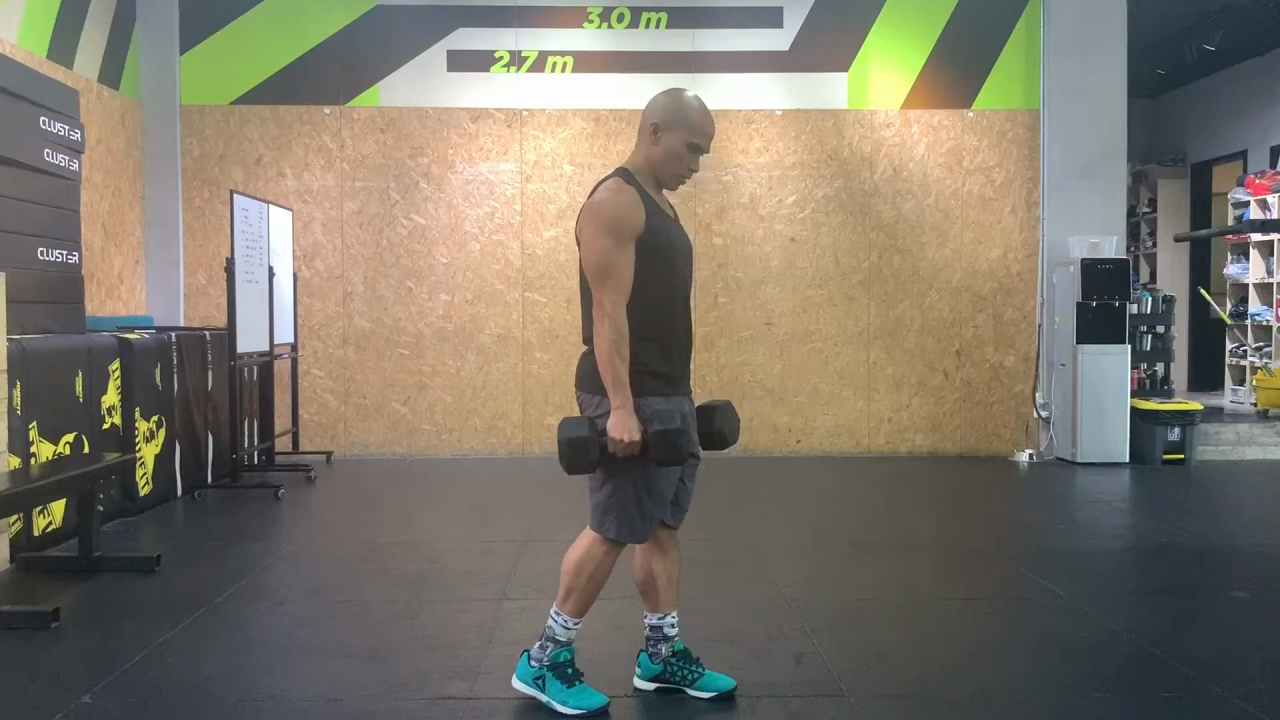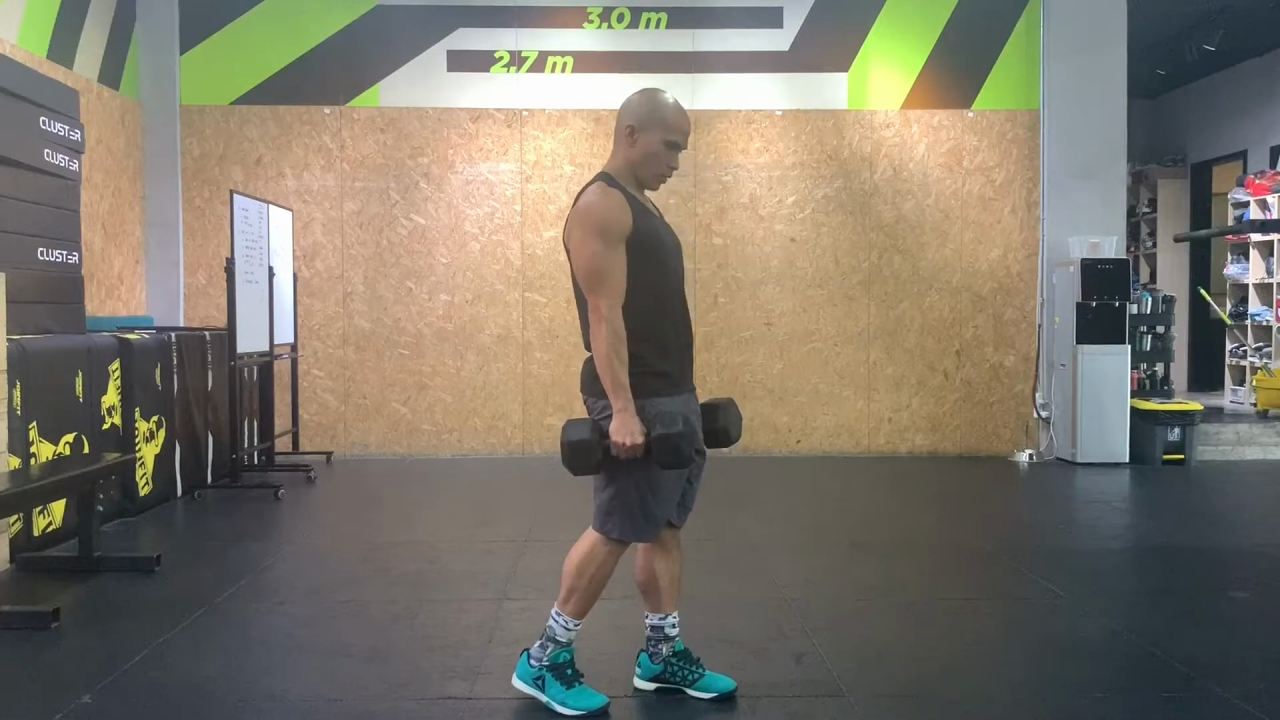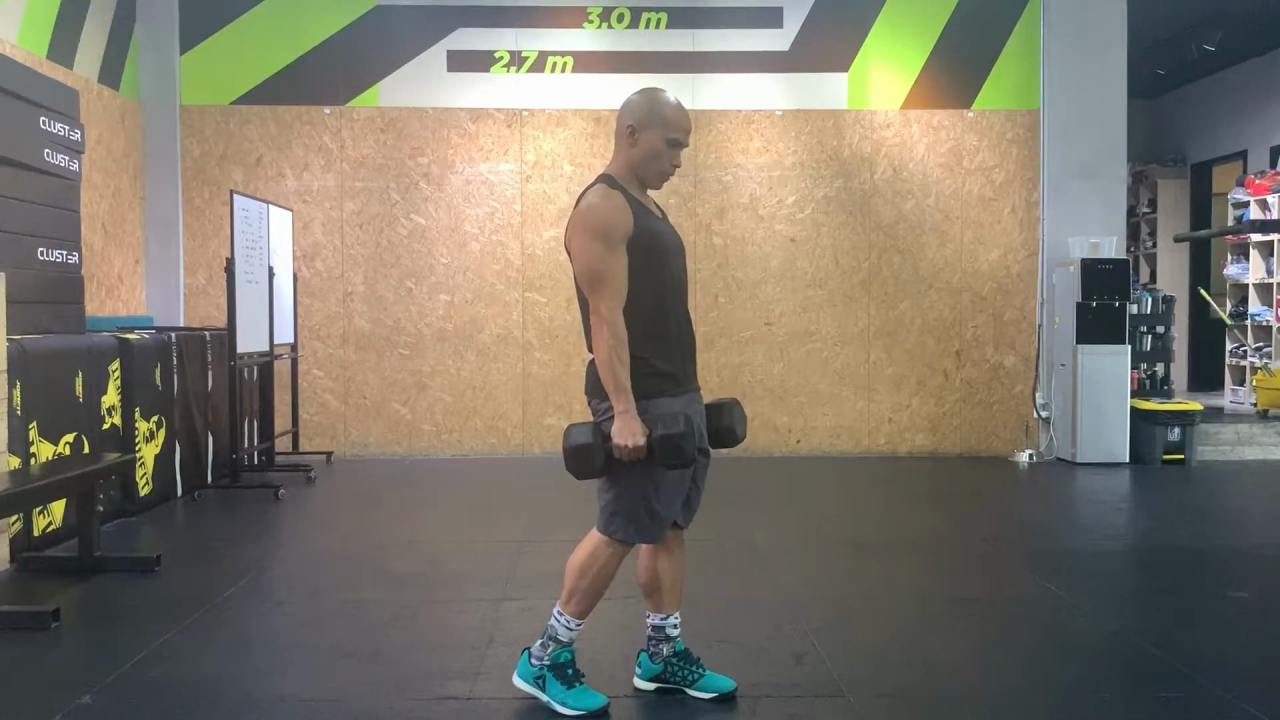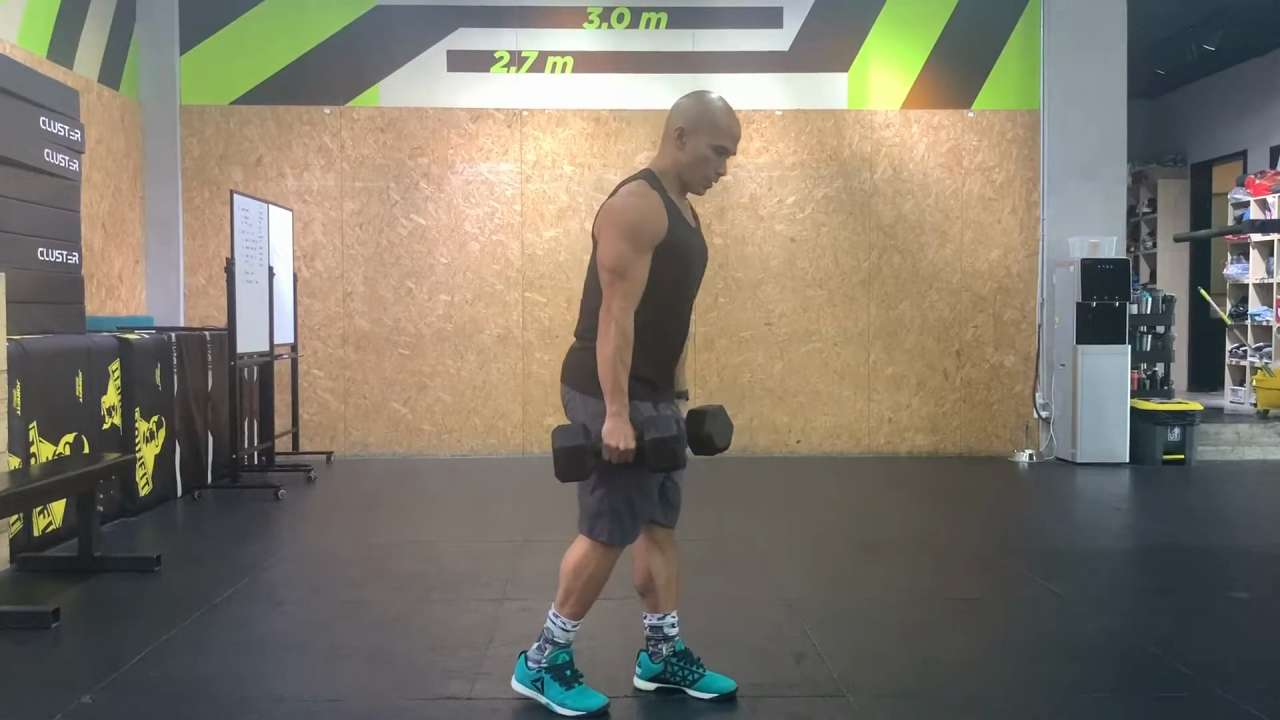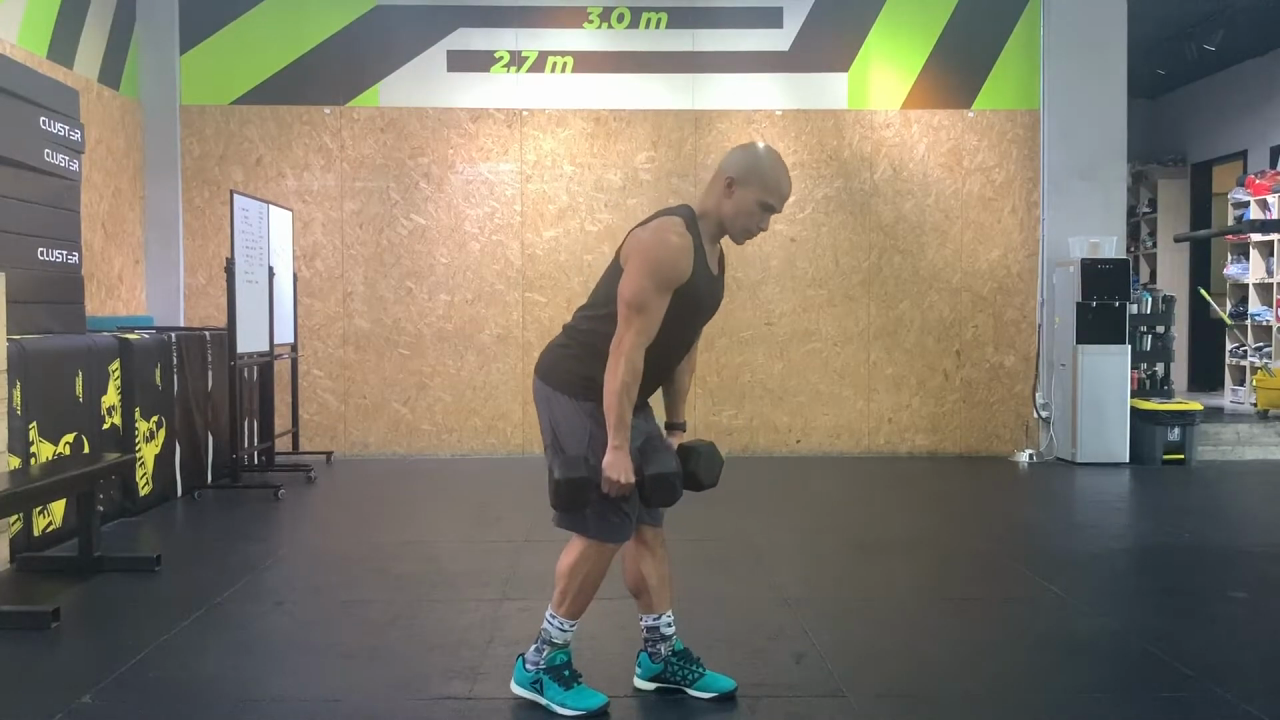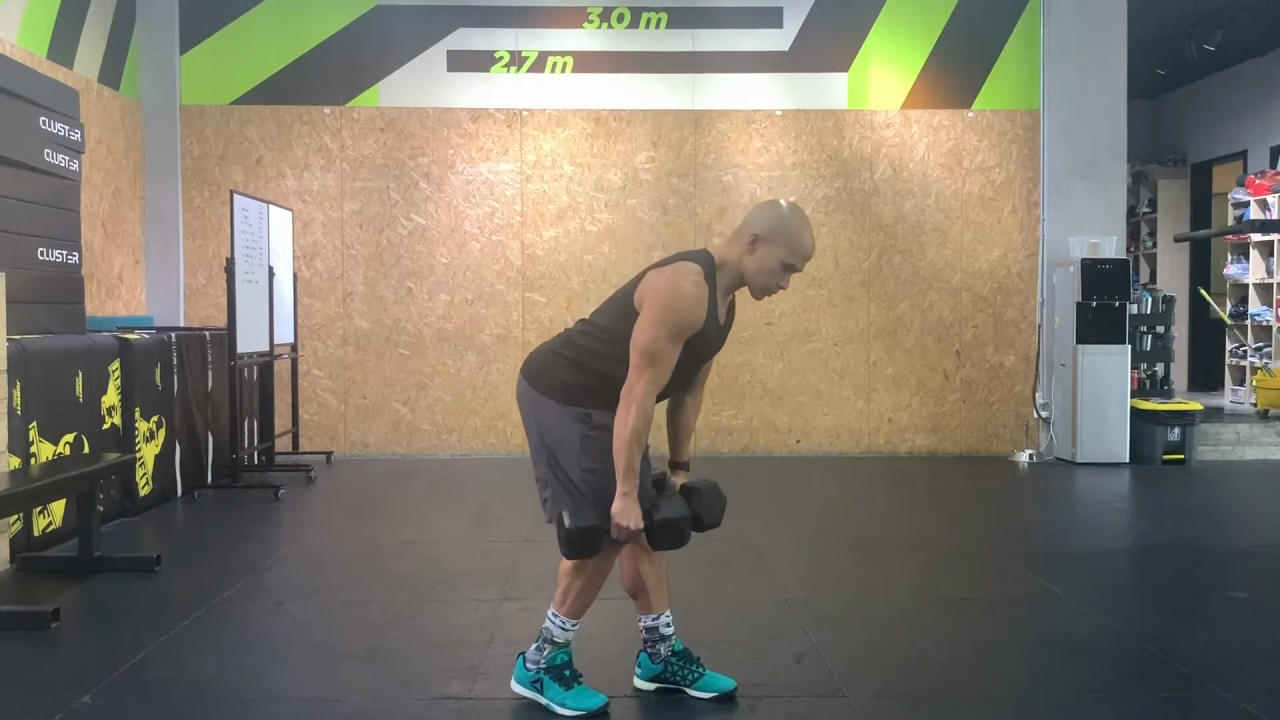
dt=0.5s
person 1, frame 1
left shoulder: (660, 205)
right shoulder: (615, 202)
right elbow: (610, 310)
right wrist: (620, 407)
left hip: (670, 392)
right hip: (630, 397)
left knee: (663, 526)
right knee: (614, 529)
left ankle: (663, 654)
right ankle: (545, 660)
person 1, frame 2
left shoulder: (642, 205)
right shoulder: (600, 206)
right elbow: (605, 314)
right wrist: (622, 409)
left hip: (674, 392)
right hip: (635, 399)
left knee: (665, 526)
right knee: (616, 529)
left ankle: (662, 654)
right ankle: (545, 660)
person 1, frame 3
left shoulder: (647, 208)
right shoulder: (602, 208)
right elbow: (607, 317)
right wrist: (624, 412)
left hip: (680, 393)
right hip: (640, 402)
left knee: (669, 528)
right knee: (621, 530)
left ankle: (663, 654)
right ankle: (545, 658)
person 1, frame 4
left shoulder: (682, 211)
right shoulder: (636, 205)
right elbow: (616, 316)
left wrist: (677, 396)
right wrist: (616, 414)
left hip: (653, 394)
right hip: (611, 394)
left knee: (659, 524)
right knee: (610, 530)
left ankle: (663, 655)
right ankle: (542, 662)
person 1, frame 5
left shoulder: (712, 253)
right shoulder: (666, 242)
left elbow: (682, 347)
right elbow: (628, 348)
left wrist: (676, 428)
right wrist: (616, 447)
left hip: (622, 398)
right hip: (578, 390)
left knee: (646, 524)
right knee: (604, 528)
left ankle: (661, 654)
right ankle: (540, 664)
person 1, frame 6
left shoulder: (722, 300)
right shoulder: (683, 290)
left elbow: (688, 391)
right elbow: (639, 394)
left wrist: (680, 468)
right wrist: (625, 493)
left hip: (596, 401)
right hip: (559, 395)
left knee: (640, 528)
right knee: (608, 528)
left ankle: (661, 655)
right ankle: (540, 664)
